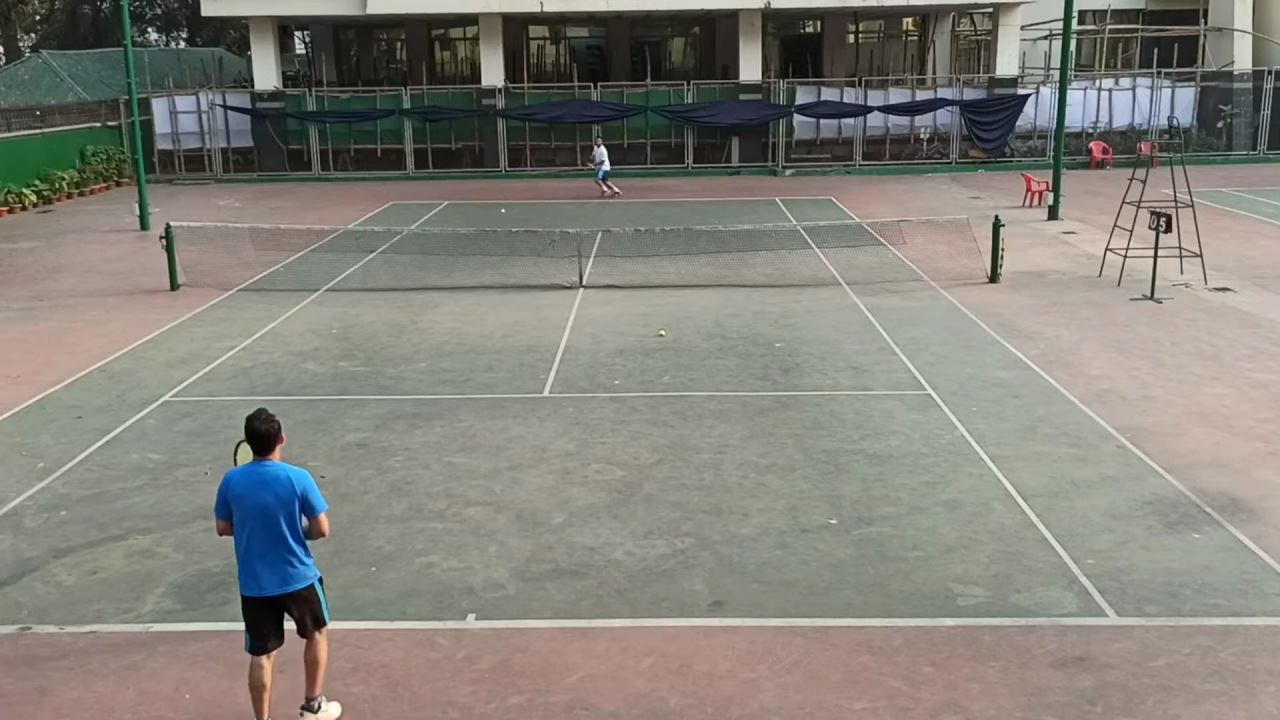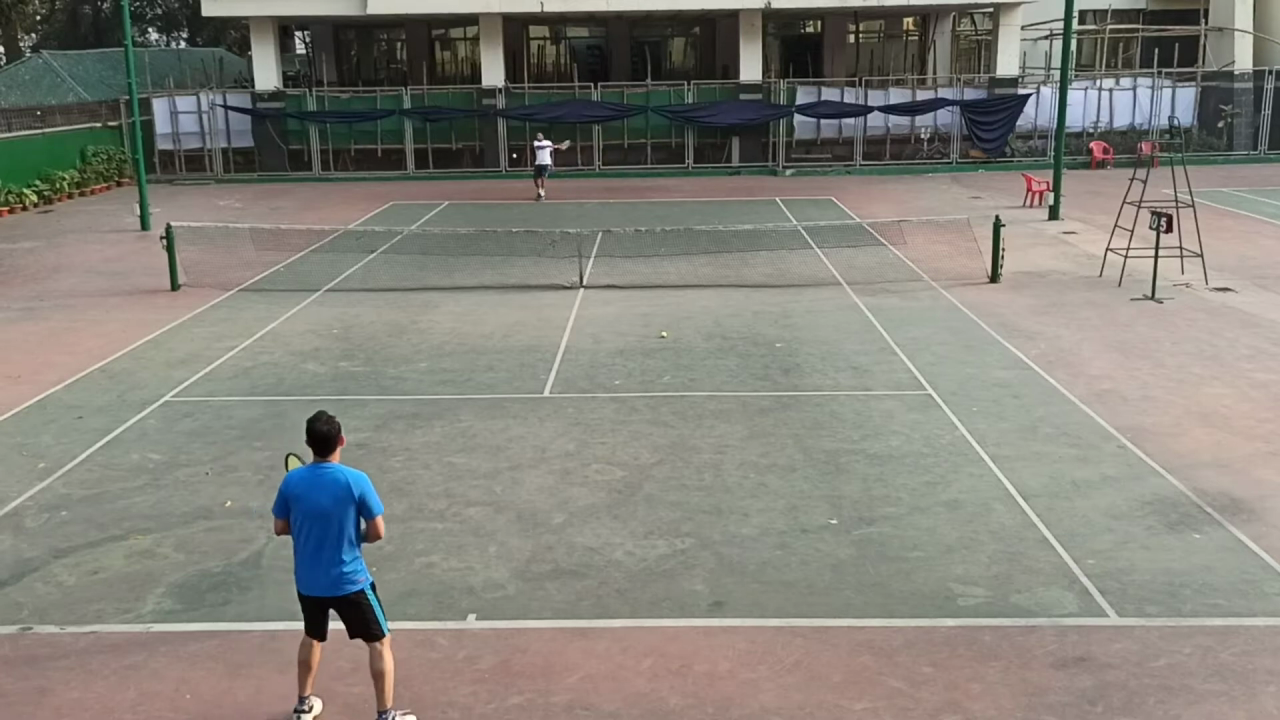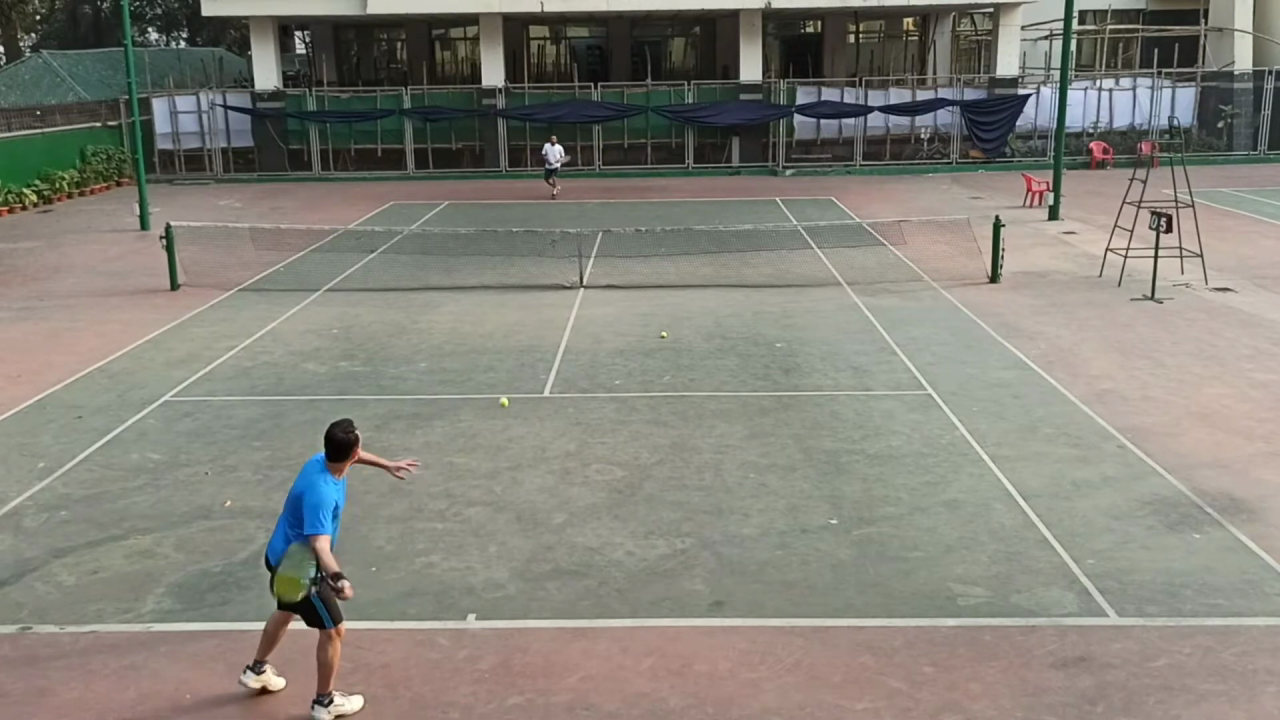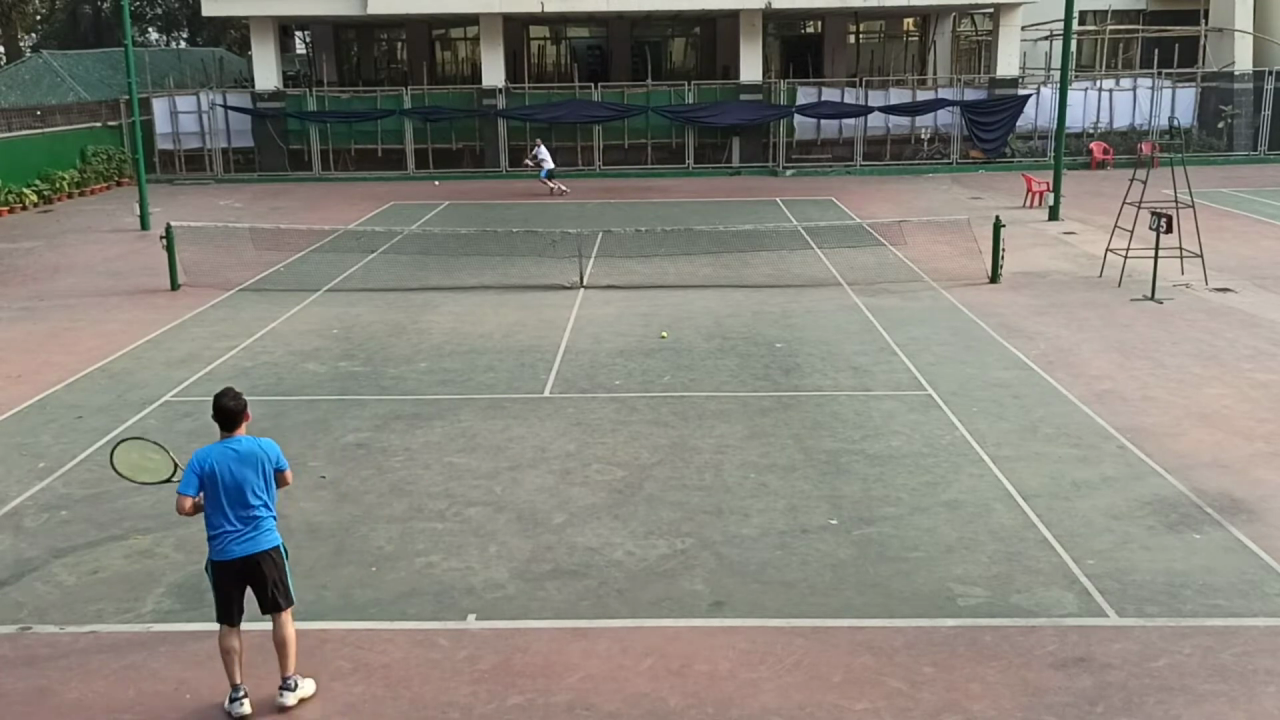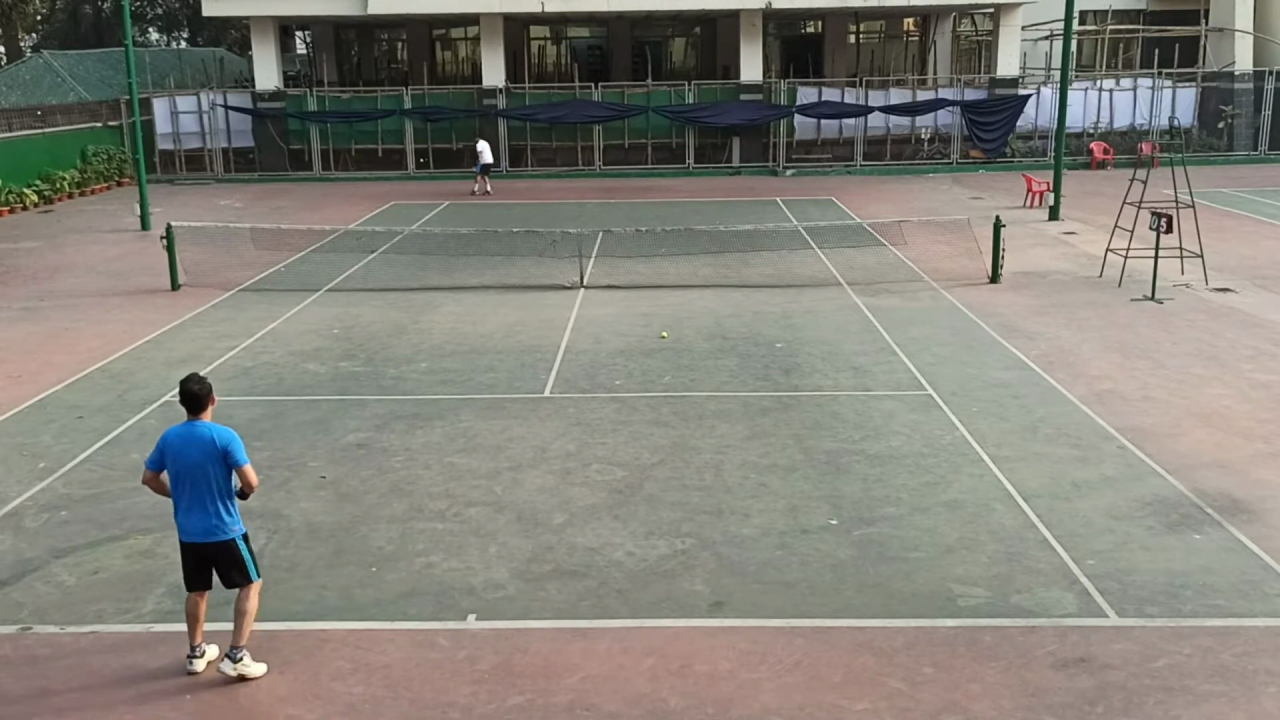
dt=1s
person 1, frame 1
left shoulder: (232, 480)
right shoulder: (298, 478)
left elbow: (222, 528)
right elbow: (321, 529)
left hip: (253, 585)
right hip: (298, 578)
left knee: (261, 655)
right knee: (317, 634)
person 1, frame 2
left shoulder: (292, 480)
right shoulder: (356, 481)
left elbow: (280, 528)
right elbow: (377, 532)
left hip: (308, 582)
right hip: (349, 581)
left knee: (312, 637)
right knee: (380, 643)
person 1, frame 3
left shoulder: (320, 461)
right shoulder: (322, 494)
left elbow: (353, 457)
right elbow: (320, 547)
left wrist: (388, 465)
right wrist: (338, 579)
left hip: (277, 558)
left knee: (285, 612)
right knee: (332, 632)
left ankle: (255, 670)
person 1, frame 4
left shoulder: (202, 459)
right shoulder: (268, 449)
left elbow: (184, 507)
right elbow: (285, 480)
left wrist: (210, 504)
left hip: (225, 556)
right hip: (266, 548)
left knee: (229, 626)
right knee: (282, 615)
right ankle: (289, 684)
person 1, frame 5
left shoulder: (169, 438)
right shoulder: (225, 437)
left elbow: (149, 479)
right elbow: (251, 483)
right wrist: (243, 492)
left hip: (188, 533)
right hip: (225, 532)
left knee: (197, 592)
right knee: (251, 586)
left ankle: (196, 652)
right ankle: (236, 656)
